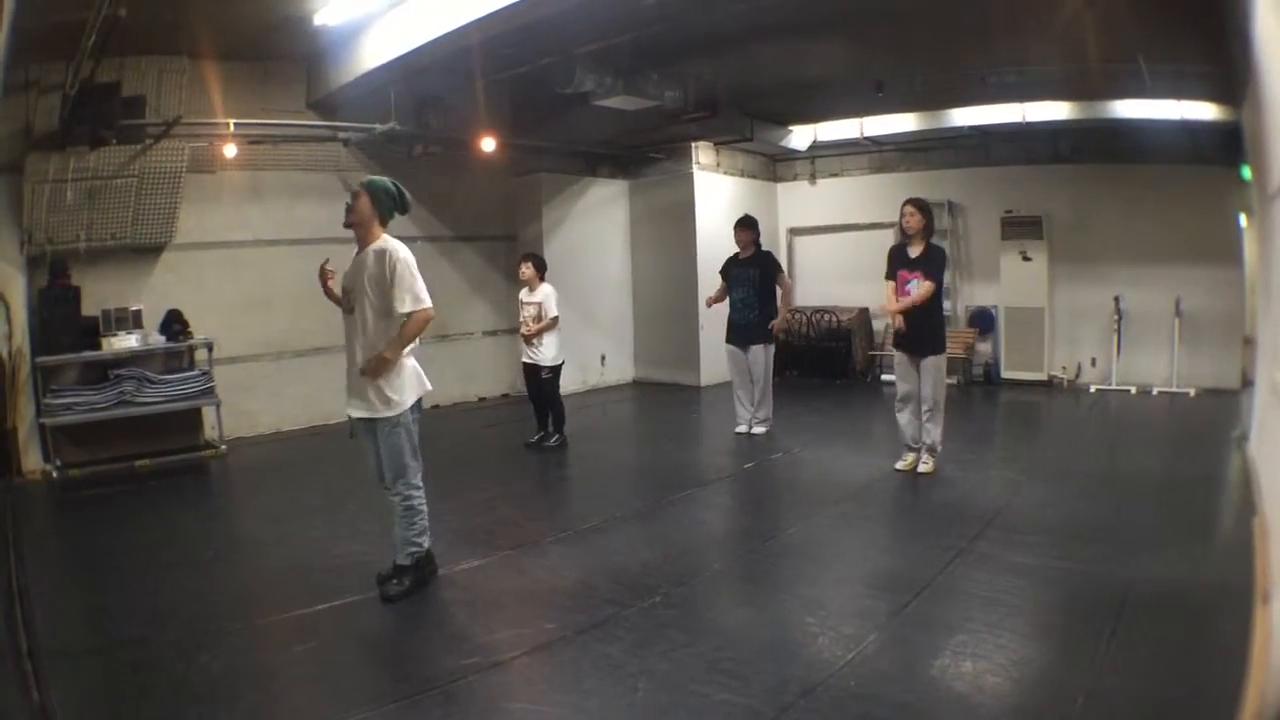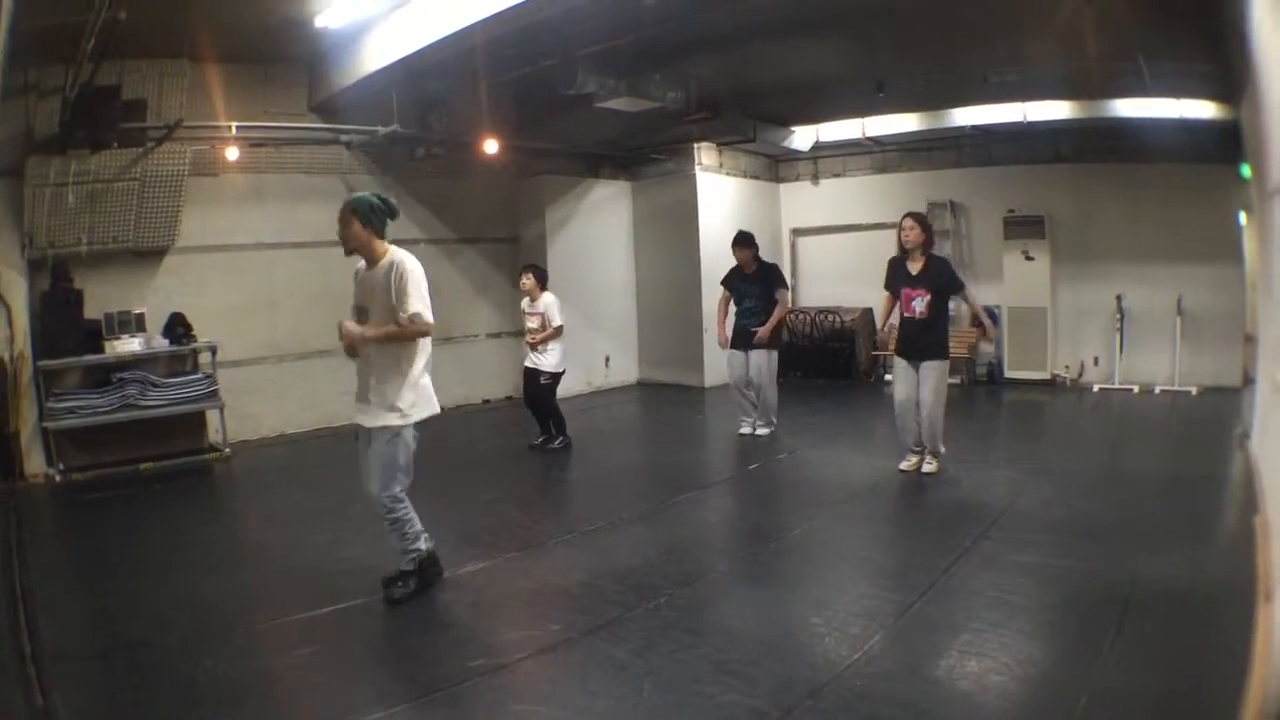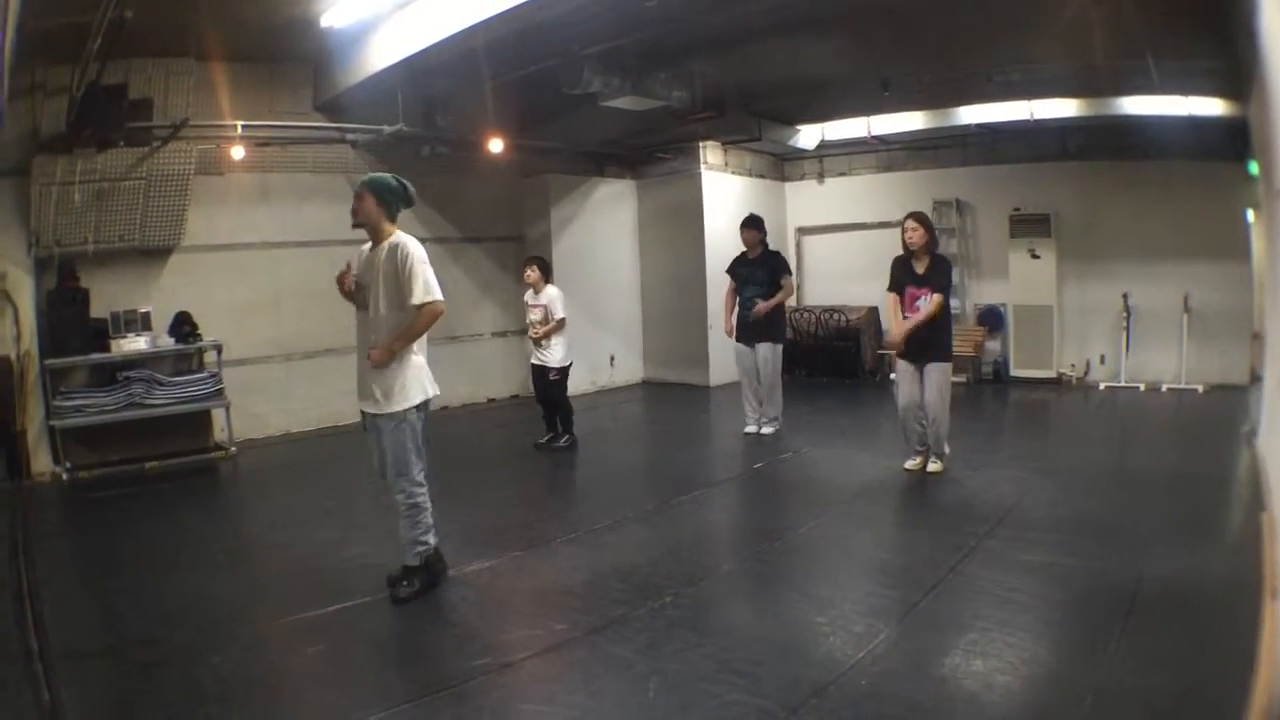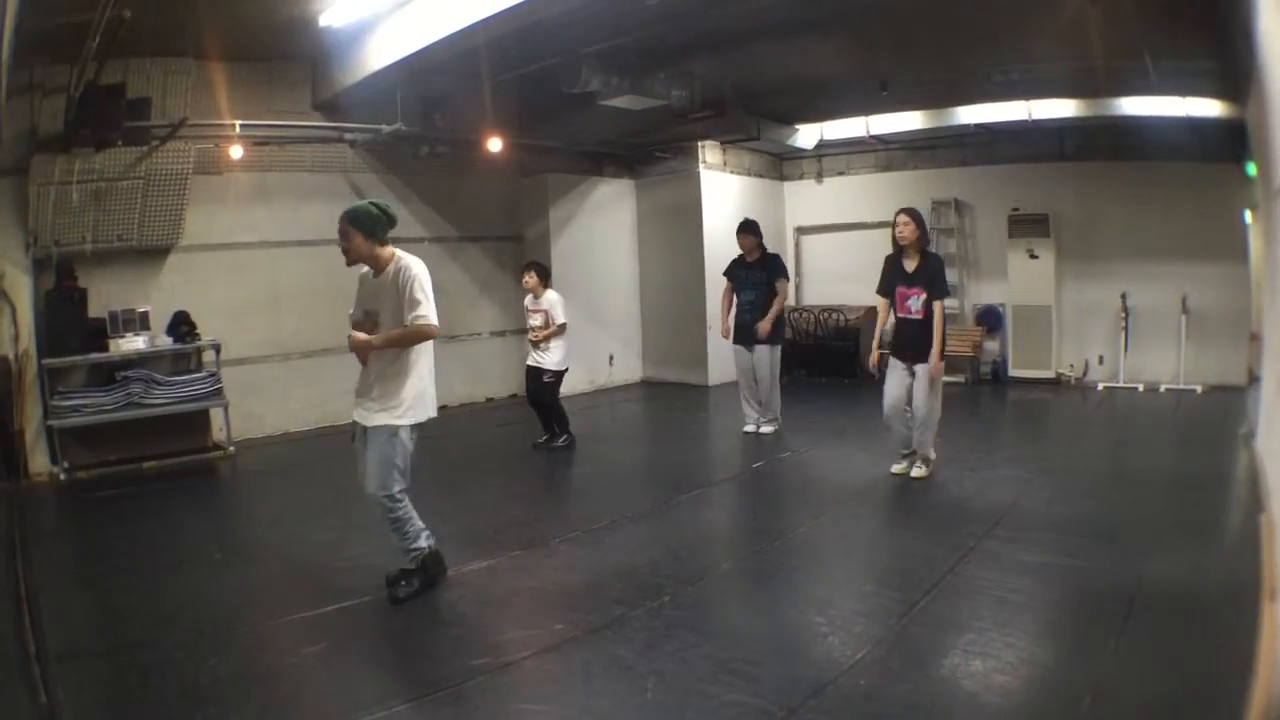
dt=0.5s
person 1, frame 1
left shoulder: (393, 254)
right shoulder: (357, 257)
left elbow: (424, 313)
left wrist: (386, 356)
right wrist: (330, 293)
left hip: (393, 389)
right hip: (365, 391)
left knee: (405, 480)
right knee: (390, 480)
left ankle: (414, 561)
right ankle: (412, 556)
person 1, frame 2
left shoulder: (402, 266)
right shoulder: (361, 272)
left elbow: (421, 325)
left wrist: (365, 335)
right wrist: (353, 338)
left hip: (400, 398)
right hip: (372, 397)
left knee: (388, 490)
right knee: (379, 487)
left ankle: (418, 564)
right ankle: (419, 556)
person 1, frame 3
left shoulder: (405, 249)
right shoulder: (366, 254)
left elbow: (433, 306)
left wrist: (393, 348)
right wrist: (349, 293)
left hip: (401, 385)
right hip: (374, 385)
left knee: (407, 479)
right knee: (392, 477)
left ankle: (422, 562)
right ankle: (421, 557)
person 1, frame 4
left shoulder: (409, 269)
right shoulder: (365, 276)
left elbow: (427, 328)
left wrist: (373, 343)
right wrist: (358, 345)
left hip: (401, 399)
right hip: (371, 396)
left knee: (384, 487)
right knee: (375, 483)
left ankle: (424, 559)
right ankle: (421, 556)
person 2, frame 1
left shoulder: (936, 253)
right shoulder: (896, 252)
left elbow: (926, 291)
right elbow: (891, 288)
left wrist: (893, 307)
right wrist: (895, 313)
left hip: (930, 336)
right hip: (904, 336)
left knee: (931, 398)
right knee: (905, 396)
left ankle: (930, 452)
right ankle: (911, 449)
person 2, frame 2
left shoulder: (939, 266)
right shoulder: (895, 264)
left elbow: (965, 294)
left wrist: (986, 322)
right wrist: (881, 328)
left hip: (934, 347)
right hip: (905, 346)
left knee: (930, 404)
right knee: (903, 402)
left ankle: (932, 453)
right ankle: (914, 451)
person 2, frame 3
left shoulder: (942, 264)
right shoulder: (899, 264)
left elbow: (935, 304)
right elbow: (894, 302)
left wrist: (906, 326)
right wrist: (896, 330)
left hip: (937, 347)
right hip: (908, 347)
left knee: (935, 405)
right knee: (907, 404)
left ankle: (937, 454)
right ankle: (919, 451)
person 2, frame 4
left shoulder: (933, 263)
right shoulder: (891, 263)
left elbow: (938, 308)
right elbow: (884, 304)
left wrist: (936, 351)
right wrist: (875, 344)
left hip: (926, 348)
right hip: (900, 348)
left knee: (924, 408)
right knee: (891, 406)
left ankle: (924, 458)
right ankle: (907, 453)
person 3, frame 1
left shoulder: (766, 260)
right shoulder: (731, 263)
left elbow: (785, 287)
right elbow: (724, 290)
left wrist: (781, 316)
right wrist: (714, 299)
left hip: (760, 330)
right hip: (735, 330)
left knee: (761, 378)
right knee: (740, 378)
left ankle: (762, 420)
right ankle: (744, 419)
person 3, frame 2
left shoulder: (770, 272)
right shoulder: (734, 274)
left elbow: (783, 303)
right elbow: (724, 301)
left wrist: (768, 328)
right wrist: (721, 329)
left hip: (764, 336)
right hip: (740, 336)
left knee: (762, 380)
right knee: (737, 379)
left ankle: (765, 422)
right ankle: (747, 420)
person 3, frame 3
left shoulder: (774, 259)
right shoulder: (738, 262)
left elbow: (789, 289)
right elbow: (731, 291)
left wrist: (769, 304)
right wrist: (728, 319)
left hip: (769, 328)
right hip: (744, 327)
left knee: (768, 376)
right knee: (747, 377)
left ankle: (770, 420)
right ankle: (752, 419)
person 3, frame 4
left shoulder: (773, 262)
right shoulder: (736, 264)
left elbow: (782, 294)
right elbow: (728, 293)
left wrist: (768, 320)
right wrist: (725, 320)
left hip: (767, 330)
right hip: (742, 330)
left knee: (766, 377)
right knee: (745, 378)
left ankle: (770, 420)
right ankle: (752, 419)
person 4, frame 1
left shoulder: (547, 291)
right shoulder: (523, 294)
left elbow: (554, 320)
left wrist: (534, 330)
right wrist: (523, 329)
left hip: (548, 354)
right hip: (529, 354)
left knee: (550, 395)
right knee: (535, 395)
left ankle: (558, 434)
right ankle: (542, 431)
person 4, frame 2
left shoulder: (549, 300)
right shoulder: (525, 303)
left elbow: (558, 329)
left wrist: (539, 338)
right wrist: (528, 337)
left hip: (550, 359)
right hip: (533, 359)
left knee: (546, 399)
right knee: (531, 399)
left ankle: (562, 436)
right ankle: (546, 433)
person 4, frame 3
left shoulder: (553, 293)
right shoulder: (528, 296)
left elbow: (561, 321)
left wrist: (543, 332)
right wrist: (531, 332)
left hip: (556, 355)
right hip: (538, 355)
left knee: (558, 396)
right knee: (542, 397)
left ankle: (568, 434)
right ankle: (552, 432)
person 4, frame 4
left shoulder: (553, 298)
right shoulder: (528, 300)
left elbow: (561, 326)
left wrist: (543, 335)
right wrist: (531, 335)
left hip: (553, 358)
right hip: (535, 357)
left knee: (549, 398)
right knee: (534, 397)
left ankle: (566, 433)
right ankle: (550, 432)
